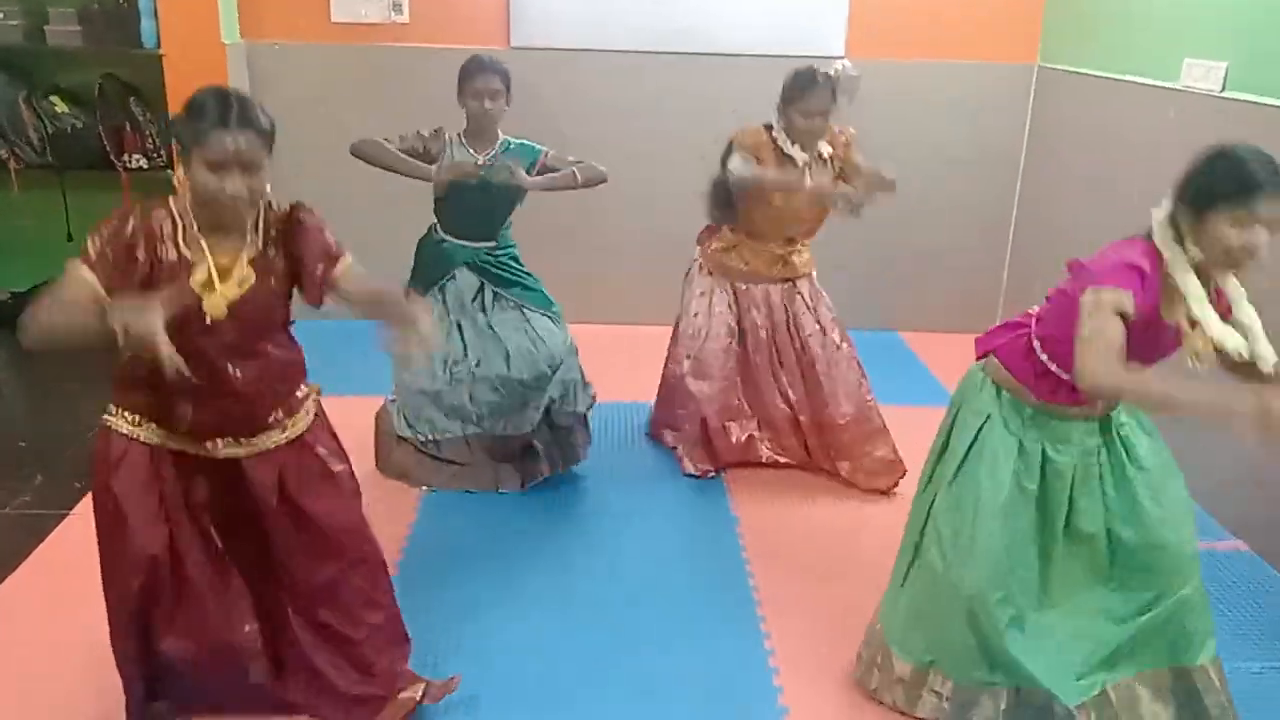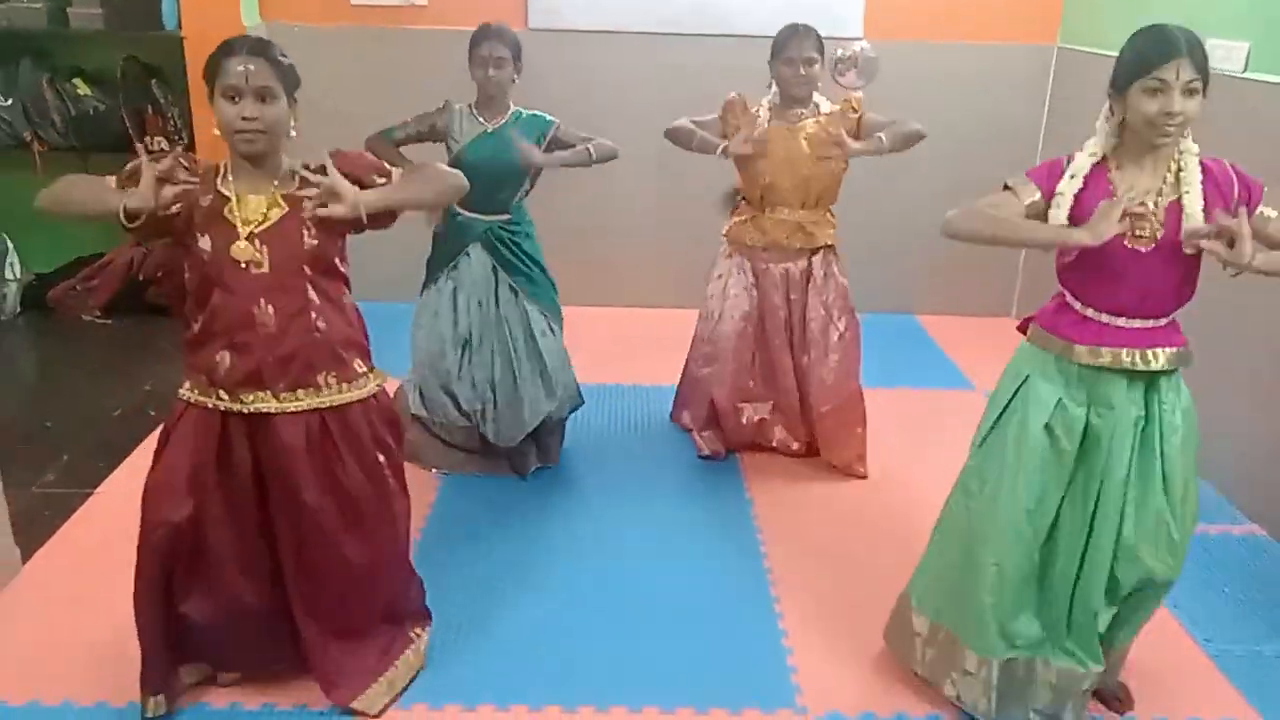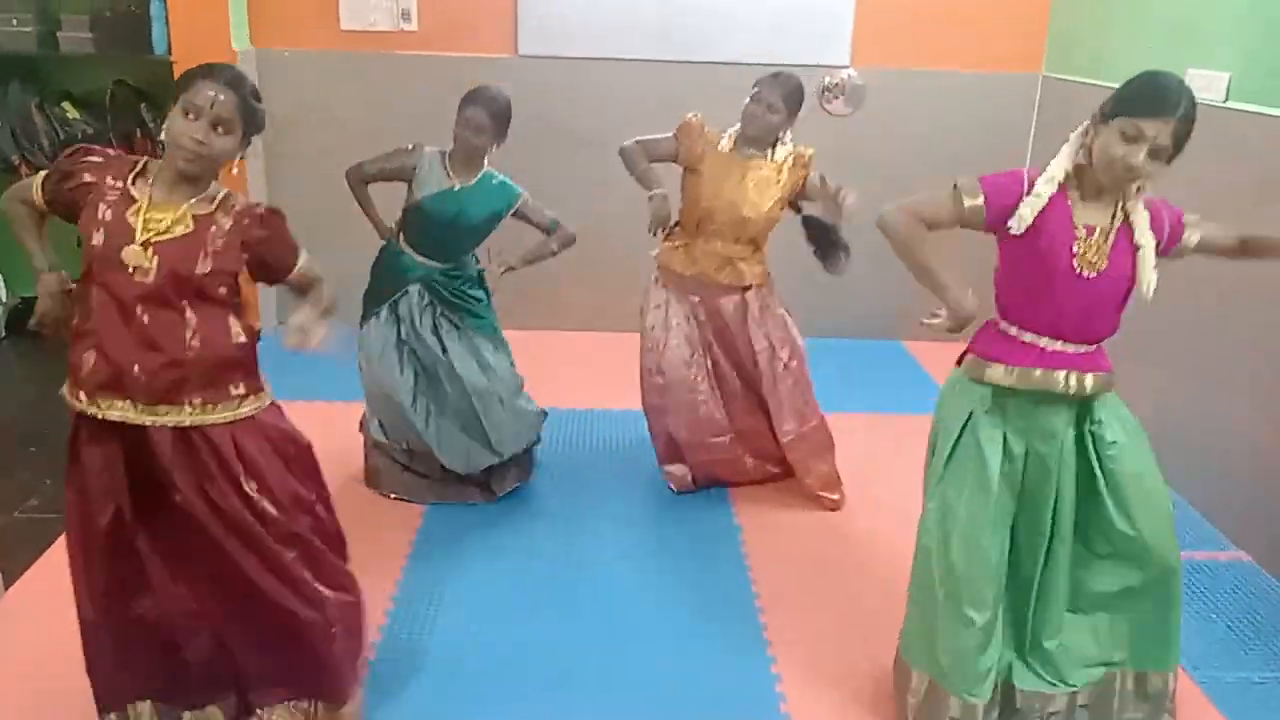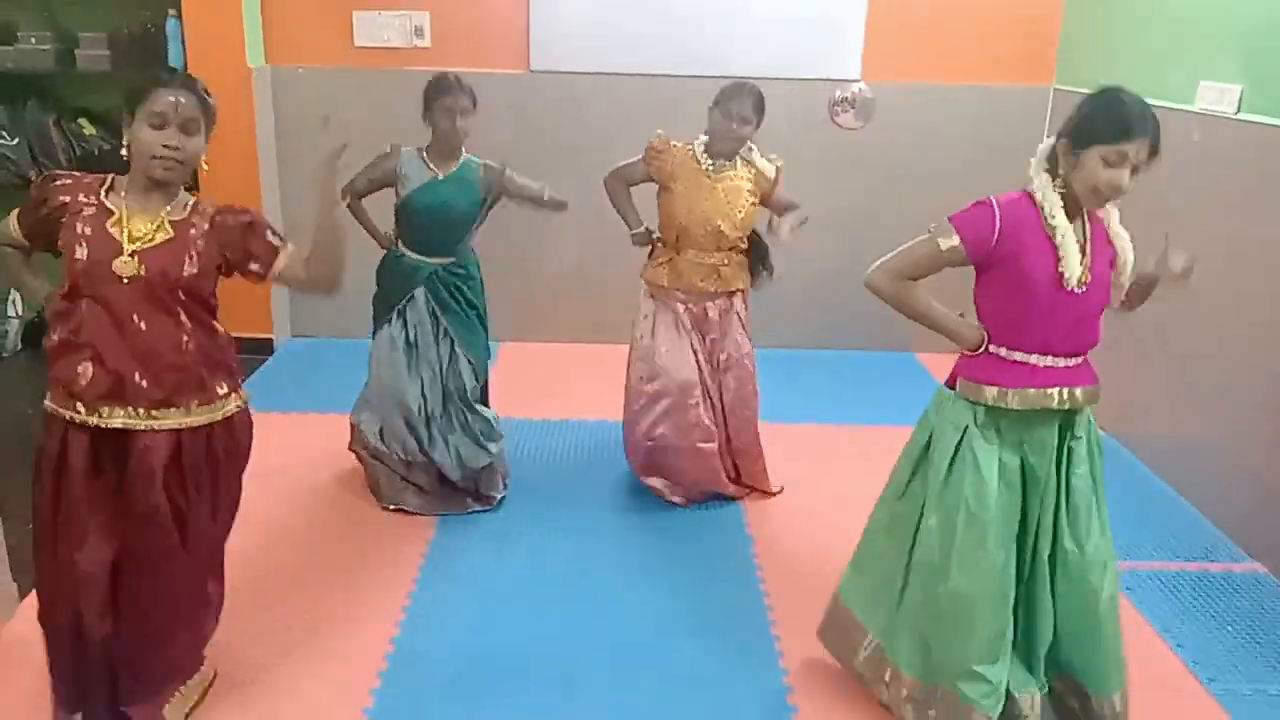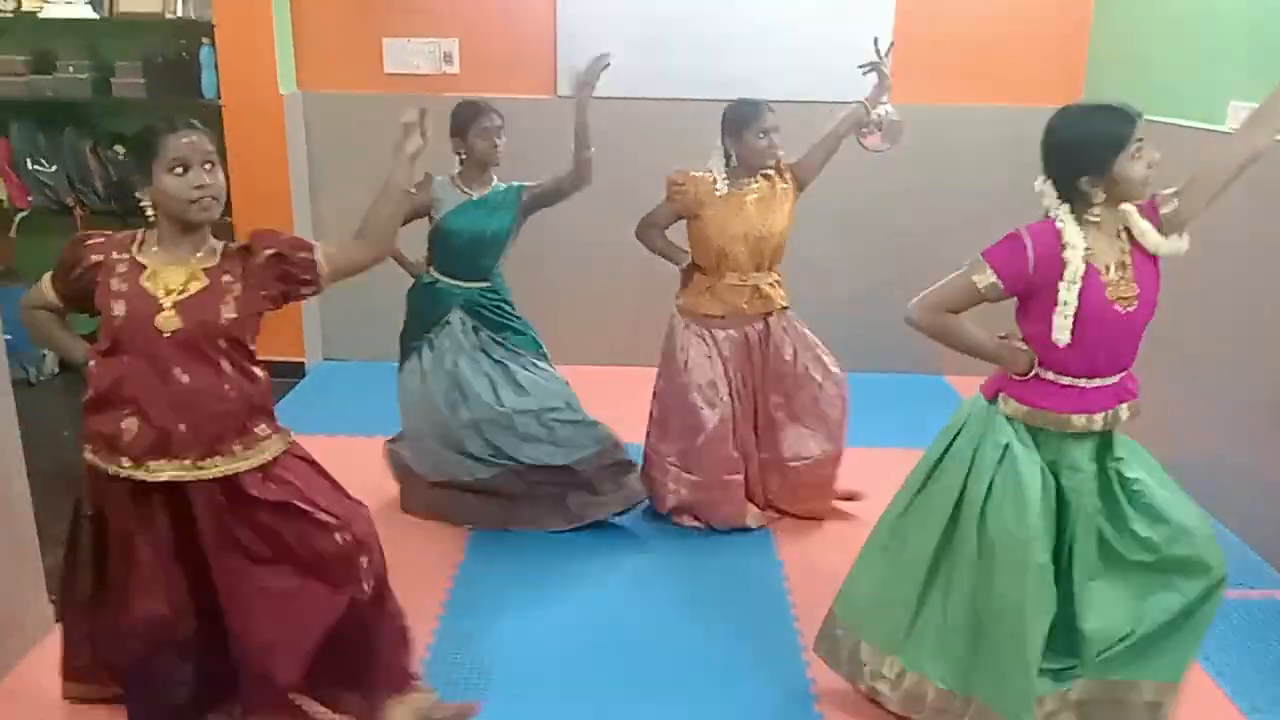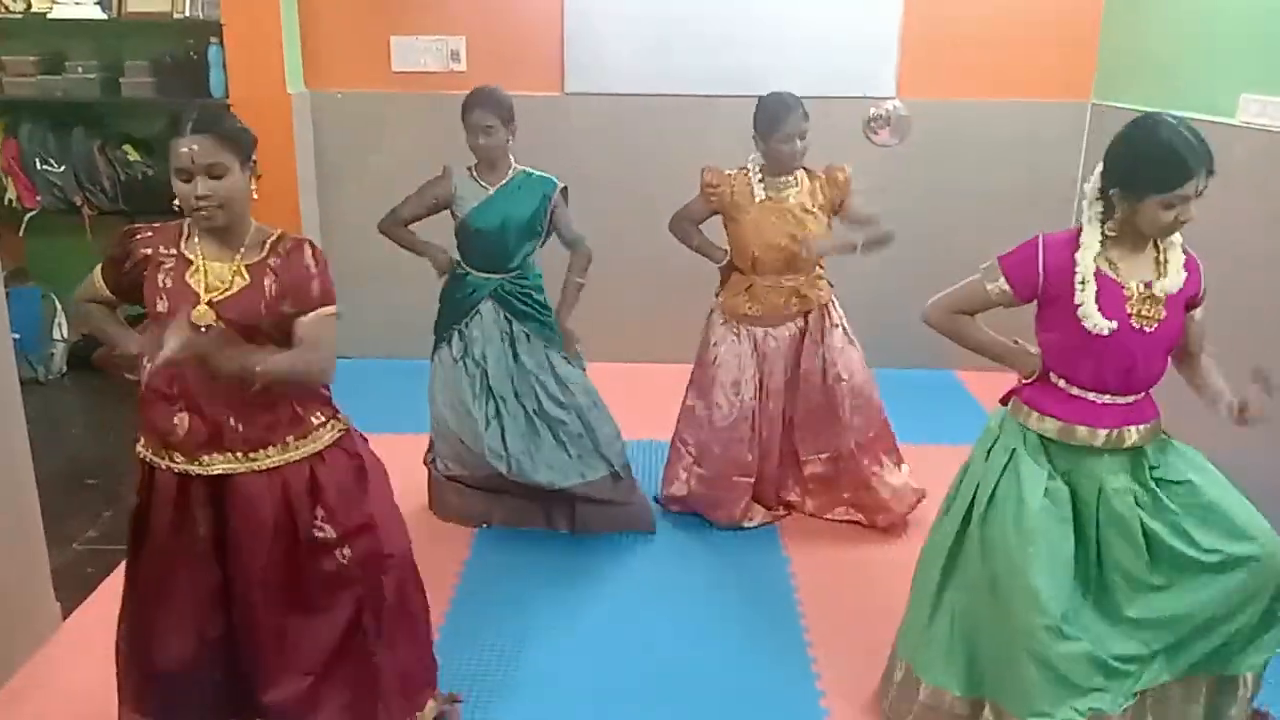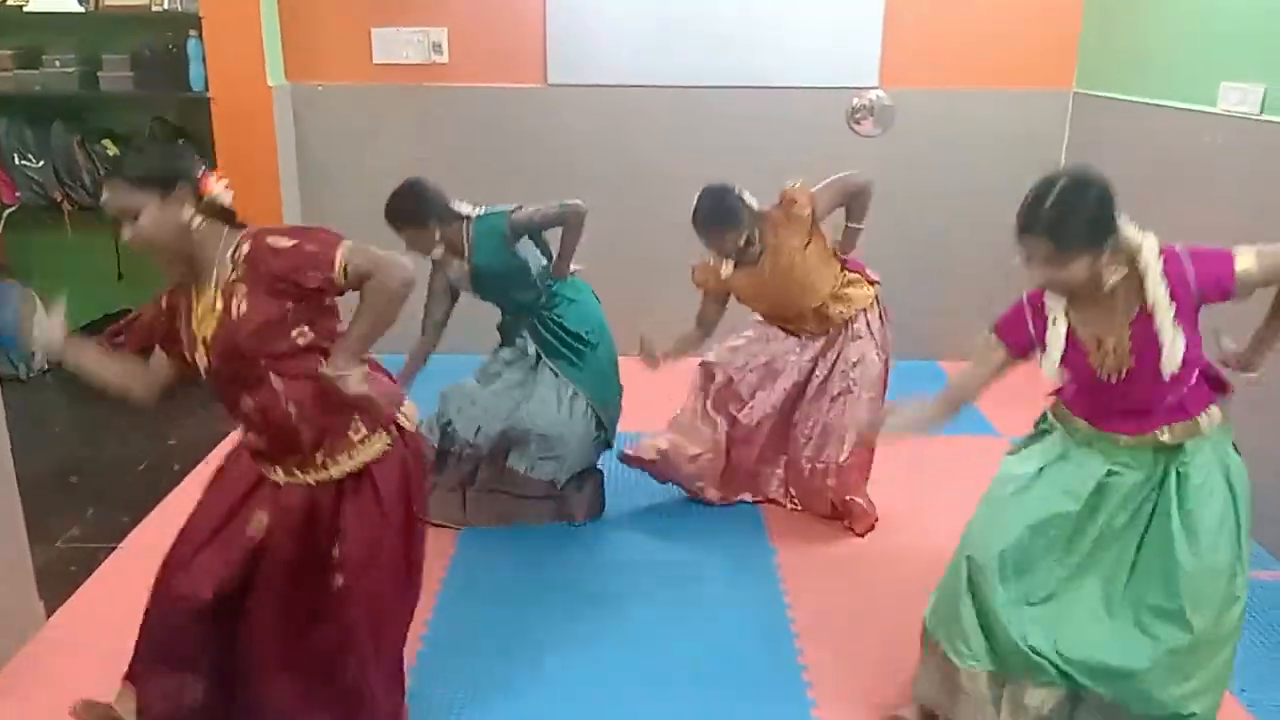
dt=0.4s
person 1, frame 1
left shoulder: (291, 230)
right shoulder: (139, 235)
left elbow: (359, 289)
right elbow: (38, 326)
left wrist: (401, 310)
right wrist: (126, 317)
left hip: (281, 436)
right hip: (162, 445)
left knee: (333, 557)
right knee: (165, 583)
person 1, frame 2
left shoulder: (332, 183)
right shoulder: (186, 192)
left elbow: (453, 184)
right elbow: (53, 197)
left wrist: (366, 201)
right wrist: (134, 203)
left hip: (331, 410)
right hip: (221, 414)
left knee: (346, 546)
right knee: (186, 543)
left ankle: (366, 651)
right ankle: (196, 659)
person 1, frame 3
left shoulder: (246, 224)
right shoulder: (95, 176)
left elbow: (310, 283)
left wrist: (310, 315)
left hip: (218, 425)
right hip: (114, 425)
left knee: (271, 555)
right knee: (129, 573)
person 1, frame 4
left shoulder: (221, 227)
right shoulder: (68, 198)
left elbow: (323, 277)
left wrist: (328, 185)
left hip: (191, 428)
right hip: (90, 428)
left knee: (176, 567)
right knee: (83, 570)
person 1, frame 5
left shoulder: (256, 263)
right shoulder: (99, 258)
left elbow: (366, 250)
right elbow: (35, 308)
left wrist: (406, 160)
right wrist: (91, 362)
left hip: (244, 465)
right hip: (138, 477)
left knee: (345, 550)
right knee: (151, 611)
person 1, frame 6
left shoulder: (294, 259)
right shoulder: (147, 249)
left elbow: (316, 368)
right elbow: (89, 300)
left wrist: (211, 353)
right wrist: (144, 351)
left hip: (297, 462)
right hip: (189, 474)
left knee: (371, 573)
right knee: (185, 613)
person 1, frame 7
left shoulder: (273, 255)
right shoulder: (179, 298)
left elbow: (396, 273)
right elbow: (144, 384)
left wrist: (347, 359)
right wrist: (61, 345)
left hip: (355, 458)
right hip: (273, 464)
left knee: (352, 611)
right knee: (201, 581)
person 2, frame 1
left shoulder: (1211, 284)
right shoulder: (1125, 270)
right elbow: (1094, 373)
right wrist: (1234, 400)
left hip: (1092, 421)
right hip: (1014, 413)
left knee: (1158, 551)
right knee: (979, 565)
person 2, frame 2
left shoulder: (1216, 183)
right shoulder: (1074, 174)
right elbow: (958, 224)
right wrist: (1078, 235)
left hip: (1152, 390)
right hip: (1058, 376)
left knee: (1139, 546)
right knee: (1006, 523)
left ankle: (1087, 660)
right ankle: (987, 661)
person 2, frame 3
left shoulder: (1151, 221)
right shoulder: (1025, 192)
left elbow: (1225, 241)
right elbow: (897, 217)
right wrist: (953, 295)
left hip: (1088, 414)
right hip: (997, 407)
left knee: (1143, 552)
right knee: (972, 561)
person 2, frame 4
left shoulder: (1108, 232)
right shoulder: (1000, 218)
right elbow: (884, 277)
left wrist: (1156, 277)
right wrist: (963, 330)
left hip: (1066, 431)
right hip: (985, 426)
left knee: (1075, 581)
right knee: (967, 581)
person 2, frame 5
left shoulder: (1151, 230)
right shoulder: (1035, 248)
right elbow: (924, 313)
right wrist: (1005, 354)
left hip: (1100, 446)
right hip: (1021, 441)
left knee: (1188, 557)
right knee: (1011, 597)
person 2, frame 6
left shoulder: (1183, 269)
right shoulder: (1053, 257)
left elbow: (1191, 357)
right elbow: (940, 311)
left wrist: (1228, 397)
right wrist: (1023, 359)
left hip: (1136, 459)
right hip: (1041, 455)
right knee: (1034, 611)
person 2, frame 7
left shoulder: (1179, 276)
right shoulder: (1038, 312)
right elbow: (959, 392)
right wrist: (899, 421)
left hip: (1182, 460)
right hip: (1083, 449)
left knee: (1188, 619)
right knee: (994, 553)
person 3, frame 1
left shoulder: (836, 152)
right shoulder: (754, 147)
left elbow: (875, 182)
right elbow: (738, 178)
left wrist: (871, 181)
right wrist: (807, 185)
left hip: (790, 279)
right hip: (728, 275)
left knee: (830, 359)
right knee: (707, 365)
left ankle: (851, 452)
right ankle: (702, 446)
person 3, frame 2
left shoulder: (843, 119)
right shoulder: (747, 118)
left elbow: (914, 130)
right elbow: (676, 129)
left wrist: (863, 148)
right wrist: (725, 147)
left hip: (813, 258)
right hip: (750, 254)
left knee: (827, 353)
right knee: (726, 345)
left ankle: (807, 434)
right ankle: (721, 428)
person 3, frame 3
left shoulder: (791, 169)
right shoulder: (701, 144)
left elbow: (834, 201)
right elbow: (631, 149)
left wrist: (836, 209)
right wrist: (656, 194)
left hip: (745, 291)
right hip: (683, 284)
left knee: (779, 377)
right knee: (678, 380)
left ankle: (794, 466)
right ankle: (696, 462)
person 3, frame 4
left shoulder: (757, 175)
right shoulder: (671, 159)
left elbow: (794, 210)
right elbow: (614, 179)
left wrist: (785, 225)
right wrist: (637, 228)
left hip: (726, 300)
right hip: (670, 295)
left knee: (733, 391)
right knee: (671, 388)
left ankle: (730, 473)
right ankle: (684, 475)
person 3, frame 5
left shoulder: (785, 183)
right shoulder: (697, 192)
left elbow: (840, 132)
right elbow: (646, 230)
left wrist: (880, 87)
right wrist: (684, 260)
left hip: (768, 322)
right hip: (707, 323)
left knee: (818, 393)
right knee: (707, 419)
left ankle: (786, 491)
right ankle: (708, 503)
person 3, frame 6
left shoulder: (824, 187)
right shoulder: (730, 188)
left elbow: (880, 232)
right elbow: (680, 223)
left wrist: (841, 240)
right wrist: (721, 257)
left hip: (810, 318)
right hip: (745, 321)
left knee: (845, 402)
right knee: (729, 413)
right ankle: (725, 497)
person 3, frame 7
left shoulder: (793, 219)
right shoulder: (719, 271)
left elbow: (858, 184)
right elbow: (703, 329)
left wrist: (847, 247)
right wrist: (663, 356)
left hip: (849, 326)
right hip: (784, 331)
left knee: (835, 419)
right knee: (727, 374)
left ankle: (838, 500)
right ankle: (719, 477)
person 4, frame 1
left shoulder: (523, 155)
right shoulder: (438, 144)
left elbow: (597, 173)
right elbow: (361, 147)
left wrist: (533, 182)
right wrist: (434, 174)
left hip: (496, 267)
right hip: (442, 268)
left knee: (549, 349)
right knee: (434, 369)
left ankle: (526, 446)
right ankle: (439, 452)
person 4, frame 2
left shoulder: (536, 127)
right shoulder: (449, 119)
left elbow: (607, 149)
right elbow: (377, 142)
left wrist: (547, 161)
left hip: (512, 248)
right hip: (459, 246)
left knee: (526, 348)
right knee: (444, 348)
left ankle: (519, 441)
right ankle: (452, 441)
person 4, frame 3
left shoulder: (503, 192)
right shoulder: (418, 162)
left elbow: (563, 233)
right elbow: (356, 174)
left wrist: (513, 265)
right wrist: (381, 228)
left hip: (456, 291)
right hip: (400, 284)
left knee: (485, 383)
right knee: (393, 383)
left ankle: (485, 468)
right ankle: (409, 468)
person 4, frame 4
left shoulder: (485, 176)
right shoulder: (401, 163)
left elbow: (556, 202)
right elbow: (351, 192)
left wrist: (502, 185)
right wrist: (381, 238)
left hip: (455, 290)
right hip: (403, 287)
left knee: (457, 386)
right knee: (399, 386)
left ankle: (465, 472)
right ankle: (405, 476)
person 4, frame 5
left shoulder: (517, 199)
right shoulder: (435, 192)
left elbow: (578, 179)
left wrist: (582, 103)
right wrist: (413, 269)
left hip: (489, 312)
right hip: (436, 313)
left knee: (540, 398)
right knee: (437, 412)
right ankle: (442, 491)
person 4, frame 6
left shoulder: (542, 188)
right shoulder: (452, 185)
left elbow: (579, 250)
right elbow: (390, 223)
left wrist: (562, 319)
right wrist: (432, 251)
left hip: (525, 305)
right hip: (468, 309)
left knee: (556, 401)
right knee: (462, 414)
left ankle: (564, 499)
right ankle: (473, 500)
person 4, frame 7
left shoulder: (499, 225)
right shoulder: (445, 268)
left elbow: (575, 211)
right elbow: (428, 338)
left wrist: (560, 270)
left hip: (565, 323)
right hip: (524, 332)
left knee: (557, 421)
right knee: (470, 409)
left ankle: (557, 496)
